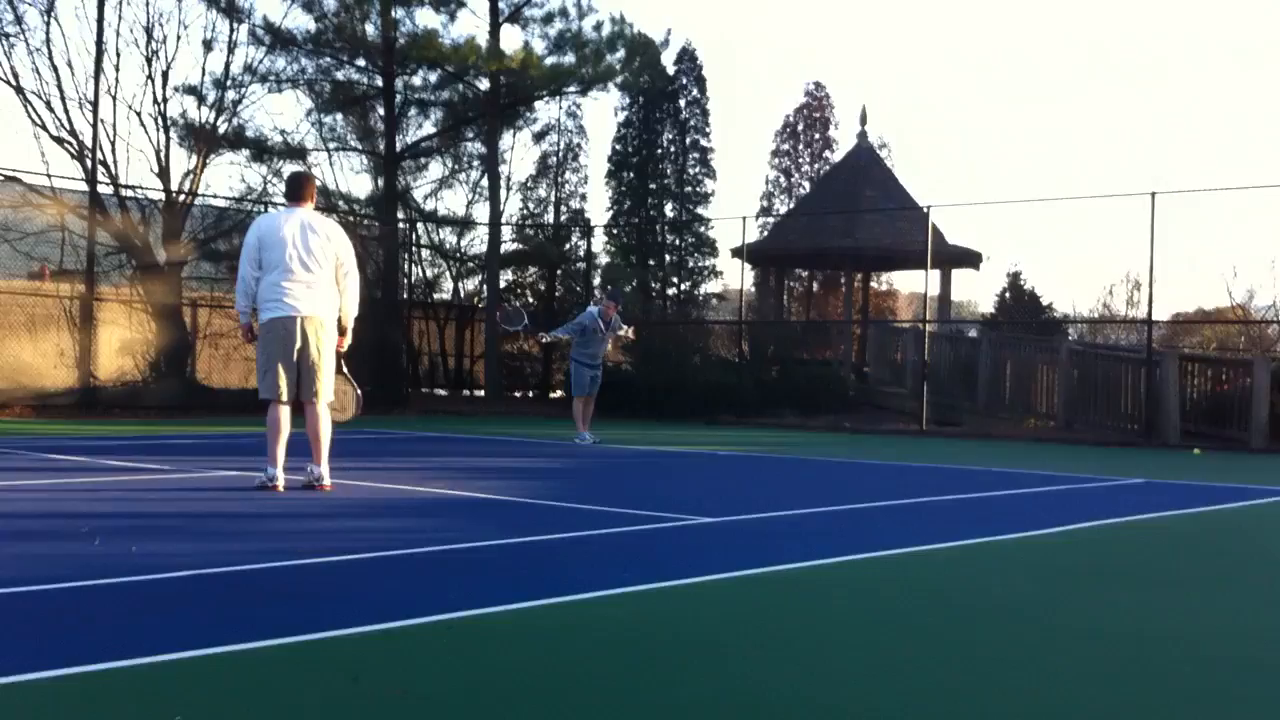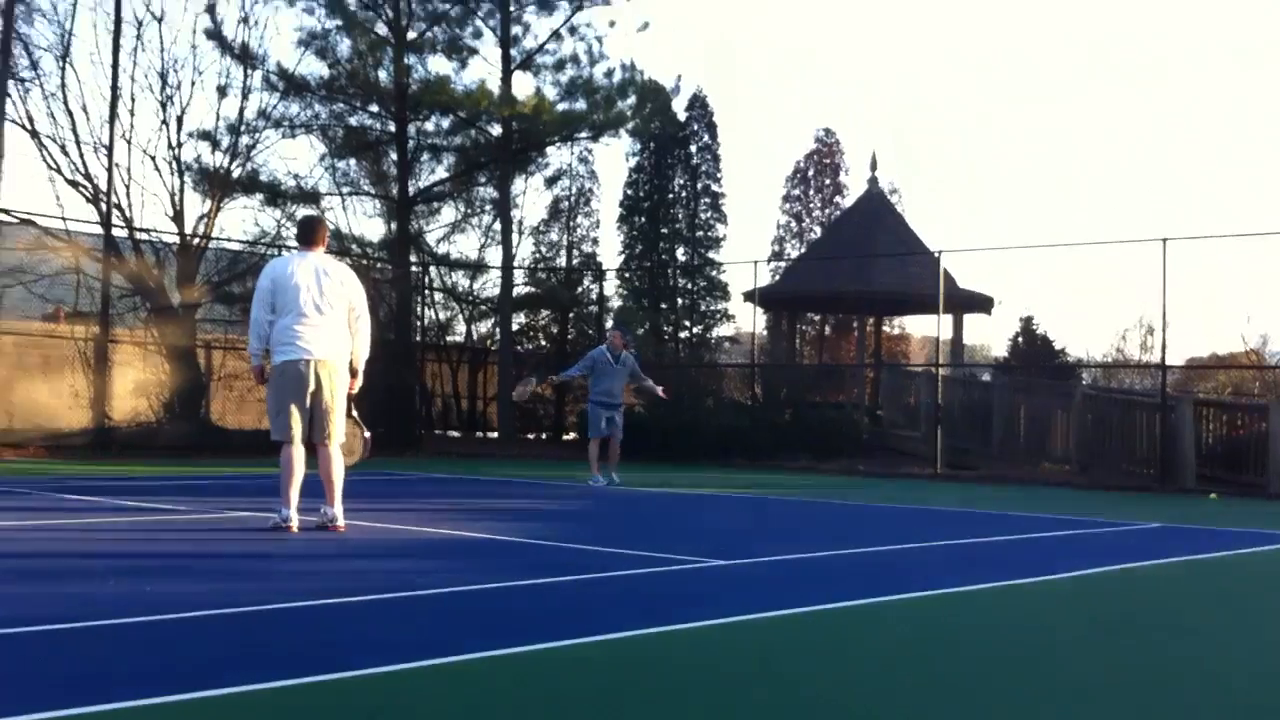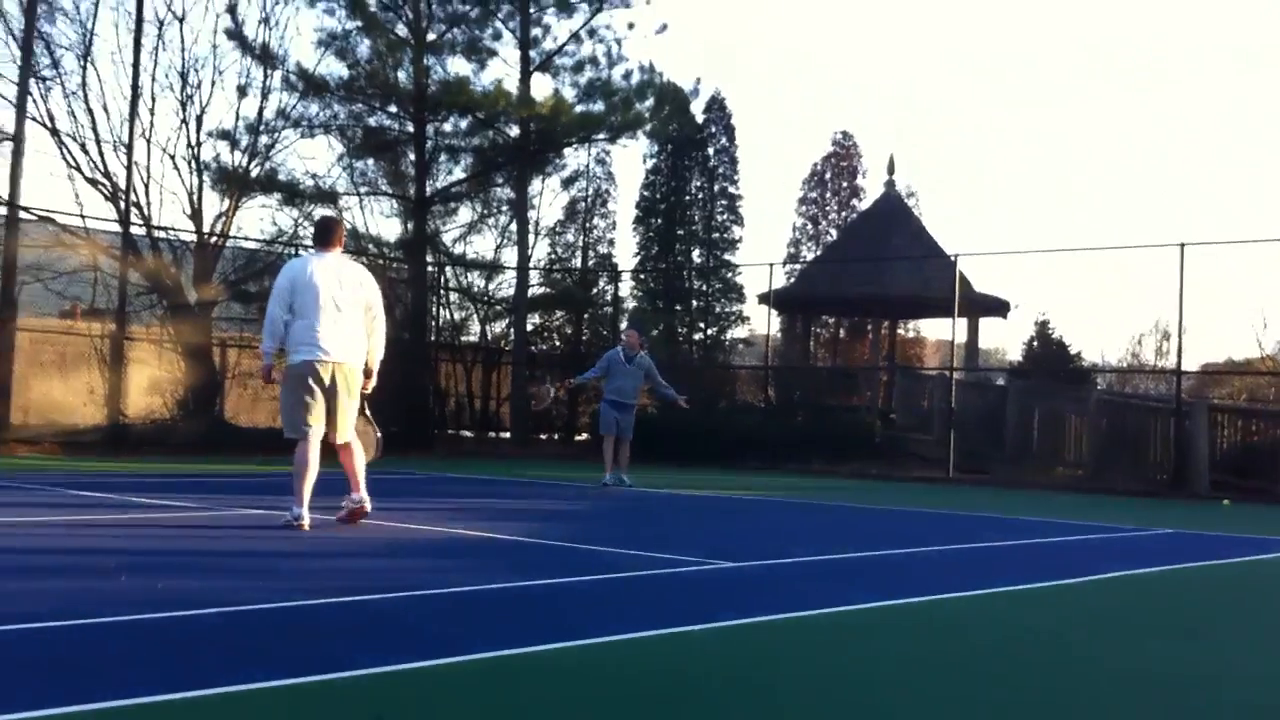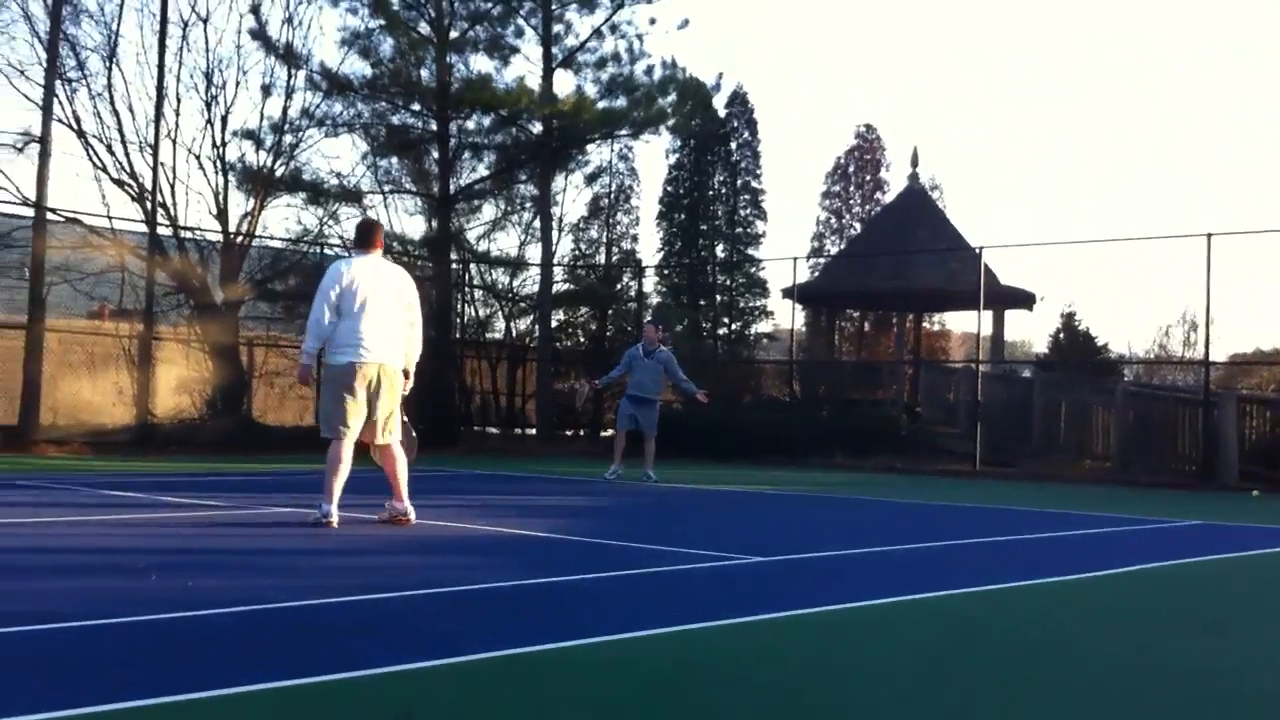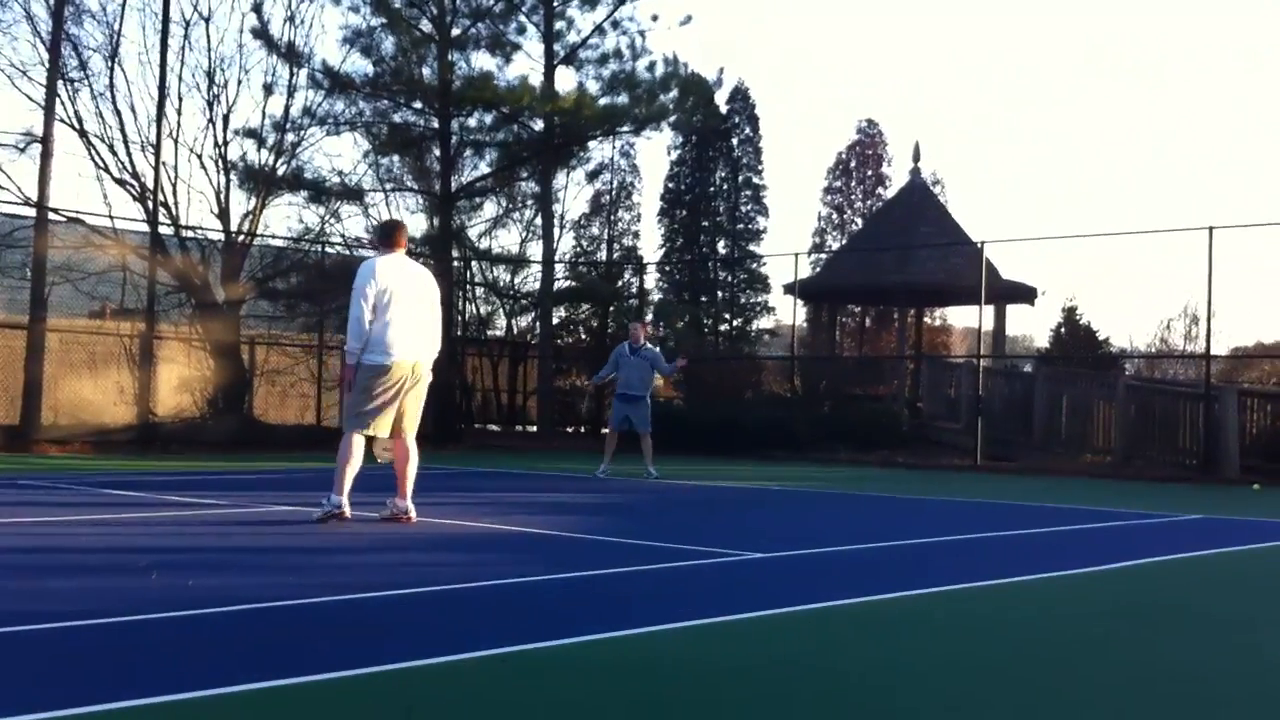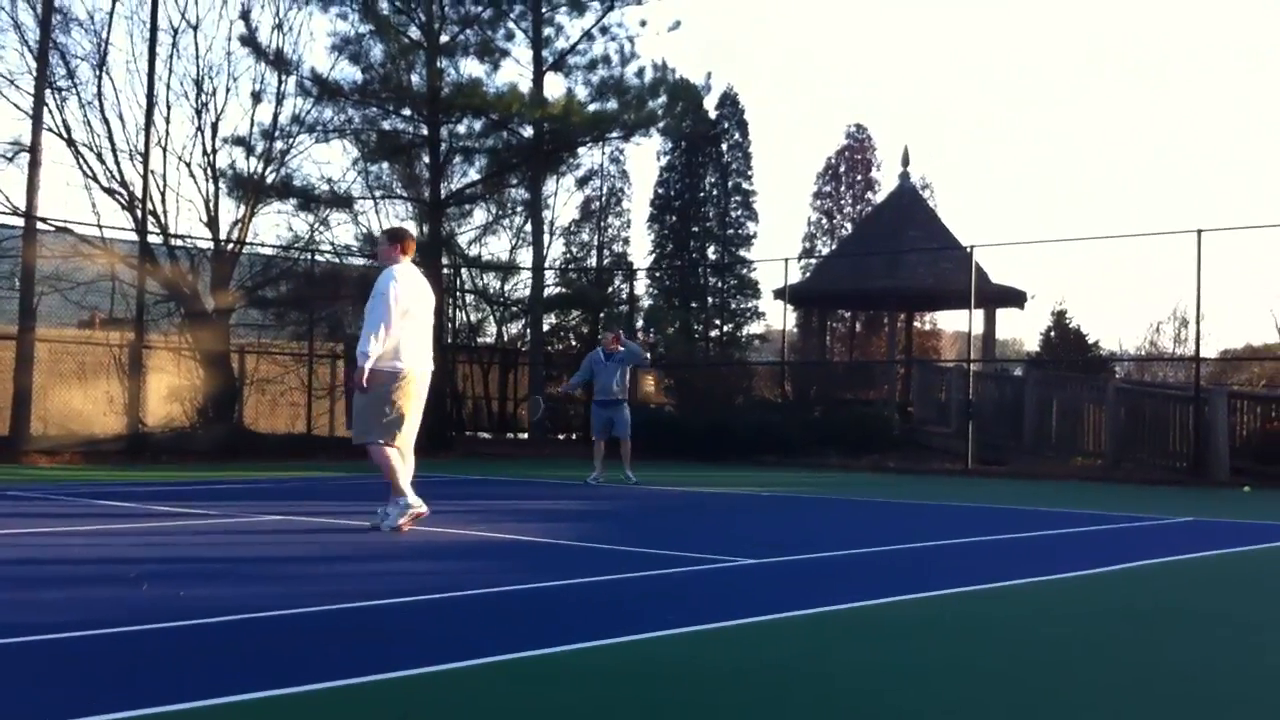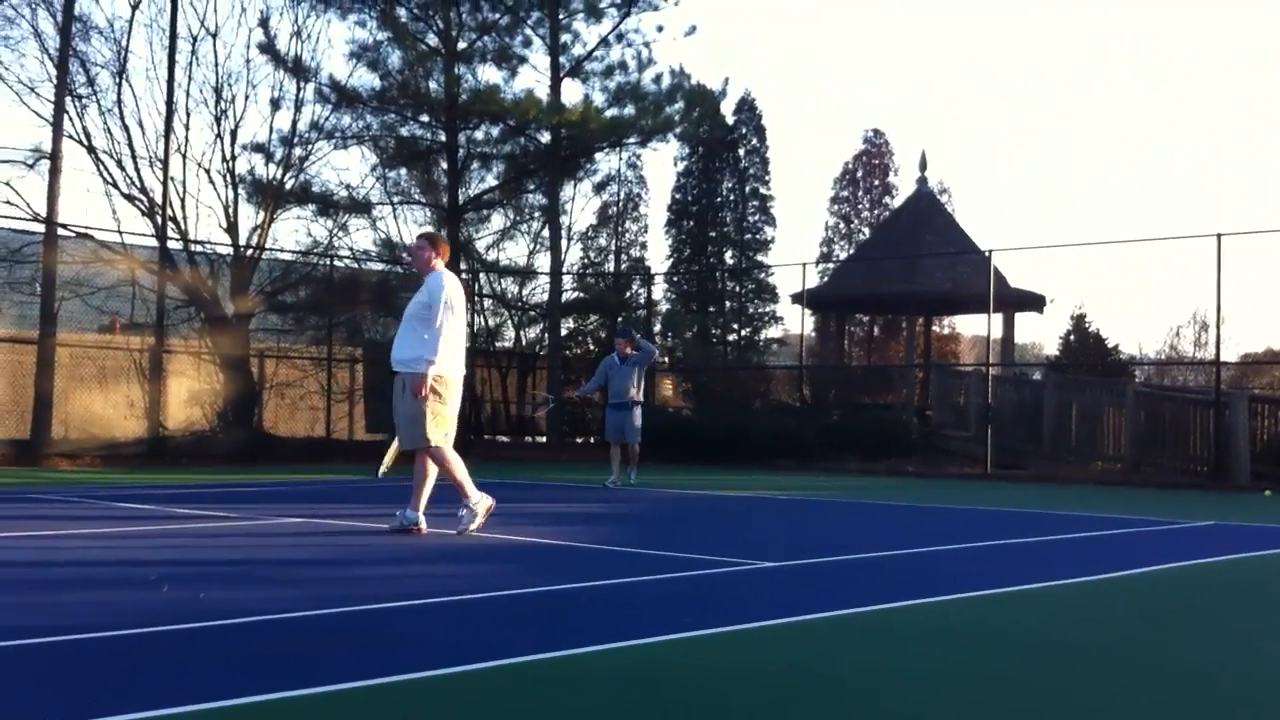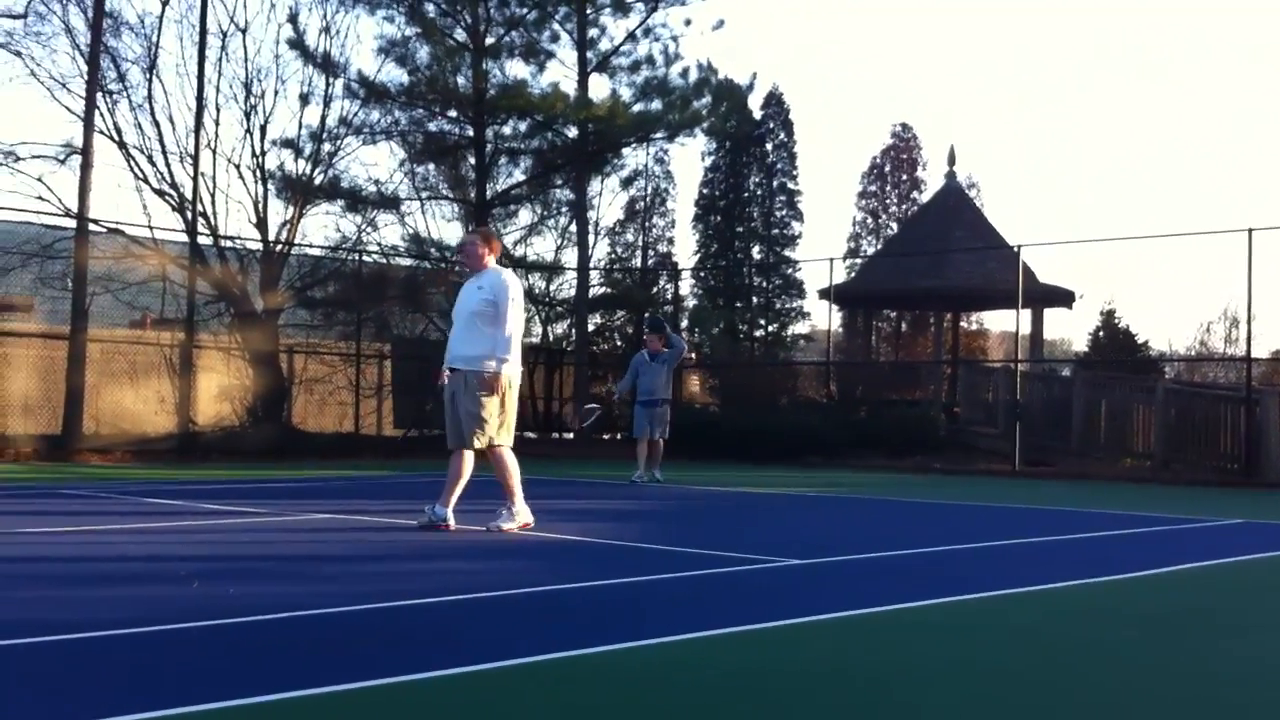
dt=0.3s
person 1, frame 1
left shoulder: (262, 225)
right shoulder: (331, 229)
left elbow: (247, 275)
right elbow: (348, 281)
left wrist: (245, 317)
right wrist: (347, 323)
left hip: (277, 320)
right hip: (320, 321)
left knee: (279, 399)
right knee: (317, 400)
left ankle: (274, 472)
right ankle: (319, 471)
person 1, frame 2
left shoulder: (275, 269)
right shoulder: (343, 273)
left elbow: (260, 318)
right elbow: (360, 323)
left wrist: (257, 359)
right wrist: (357, 366)
left hip: (289, 363)
right hip: (332, 363)
left knee: (292, 440)
right knee: (329, 442)
left ankle: (288, 513)
right ankle: (333, 512)
person 1, frame 3
left shoulder: (295, 269)
right shoulder: (361, 274)
left elbow: (276, 316)
right elbow: (376, 325)
left wrist: (268, 357)
right wrist: (372, 366)
left hip: (307, 362)
right hip: (348, 364)
left knee: (308, 438)
right knee: (345, 435)
left ankle: (300, 511)
right ankle: (358, 497)
person 1, frame 4
left shoulder: (341, 270)
right shoulder: (401, 276)
left elbow: (320, 318)
right elbow: (414, 327)
left wrist: (307, 359)
right wrist: (409, 367)
left hip: (348, 364)
right hip: (389, 366)
left knee: (342, 437)
right knee: (387, 438)
left ankle: (329, 508)
right ankle: (401, 505)
person 1, frame 5
left shoulder: (373, 268)
right shoulder: (426, 275)
left elbow: (360, 318)
right elbow: (436, 323)
left wrist: (350, 359)
right wrist: (428, 360)
left hip: (380, 361)
right hip: (418, 364)
left knee: (356, 429)
right knee: (404, 435)
left ankle: (338, 499)
right ankle: (402, 503)
person 1, frame 6
left shoulder: (393, 275)
right shoulder: (421, 282)
left elbow: (381, 323)
left wrist: (363, 362)
left hip: (388, 370)
right hip: (417, 370)
left knee: (374, 439)
right knee: (400, 442)
left ankle: (406, 500)
right ankle: (394, 511)
person 1, frame 7
left shoulder: (443, 282)
right shoulder: (430, 286)
left elbow: (443, 330)
left wrist: (428, 370)
right wrist: (419, 374)
left hip: (430, 377)
right hip: (411, 376)
left knee: (432, 444)
right knee: (423, 447)
left ankle: (475, 500)
right ankle: (413, 514)
person 1, frame 8
left shoulder: (503, 280)
right shoulder: (469, 285)
left elbow: (513, 328)
left wrist: (501, 368)
right wrist: (448, 367)
left hip: (489, 374)
right hip: (462, 373)
left knee: (495, 442)
right knee: (462, 445)
left ankle: (518, 509)
right ankle: (443, 510)
person 2, frame 1
left shoulder: (615, 320)
right shoulder: (587, 318)
right elbow: (567, 330)
left wrist: (627, 331)
right wrist: (549, 336)
left hip: (596, 365)
right hip: (580, 363)
left knee: (591, 398)
right knee: (579, 397)
left ankle: (585, 431)
right ankle: (580, 433)
person 2, frame 2
left shoulder: (629, 359)
right shoulder: (596, 354)
left elbow: (640, 378)
right elbow: (579, 369)
left wrist: (655, 388)
right wrist: (560, 377)
left hip: (616, 406)
right hip: (598, 404)
left knee: (616, 440)
right knee: (595, 438)
left ankle: (612, 473)
right ankle: (594, 475)
person 2, frame 3
left shoulder: (646, 362)
right shoulder: (612, 355)
left elbow: (658, 383)
right elbow: (595, 372)
left wrist: (675, 397)
right wrist: (576, 381)
left hip: (628, 407)
right hip: (609, 403)
left knee: (624, 441)
right knee: (608, 437)
left ankle: (622, 475)
right ankle: (608, 474)
person 2, frame 4
left shoulder: (666, 356)
right shoulder: (633, 352)
left elbow: (679, 378)
right elbow: (619, 371)
left wrist: (695, 391)
right wrist: (602, 381)
left hip: (650, 403)
right hip: (630, 399)
left knee: (649, 437)
right knee: (621, 431)
left ankle: (648, 471)
right ankle: (616, 466)
person 2, frame 5
left shoulder: (652, 352)
right shoulder: (620, 349)
left elbow: (664, 370)
right elbow: (609, 369)
left wrist: (675, 366)
right wrist: (594, 381)
left hip: (640, 400)
right hip: (621, 397)
left knee: (644, 433)
right knee: (612, 431)
left ankle: (649, 467)
right ankle: (605, 465)
person 2, frame 6
left shoulder: (625, 354)
right shoulder: (594, 356)
left elbow: (642, 356)
right elbow: (581, 376)
left wrist: (624, 341)
right wrist: (565, 388)
left hip: (619, 404)
right hip: (599, 404)
left knee: (625, 437)
right knee: (599, 439)
left ankle: (627, 470)
right ankle: (598, 472)
person 2, frame 7
left shoulder: (639, 359)
right shoulder: (609, 361)
left elbow: (653, 352)
right elbow: (596, 381)
left wrist: (637, 339)
right wrist: (581, 392)
left hip: (632, 408)
right hip: (613, 407)
left knee: (632, 443)
right knee: (615, 443)
left ankle: (632, 469)
right ankle: (615, 476)
person 2, frame 8
left shoulder: (669, 357)
right shoulder: (639, 358)
left elbow: (682, 348)
right elbow: (629, 379)
left wrist: (668, 332)
right wrist: (619, 393)
left hip: (661, 404)
right hip: (642, 404)
left knee: (657, 438)
right knee: (642, 438)
left ankle: (655, 470)
right ankle: (641, 472)
